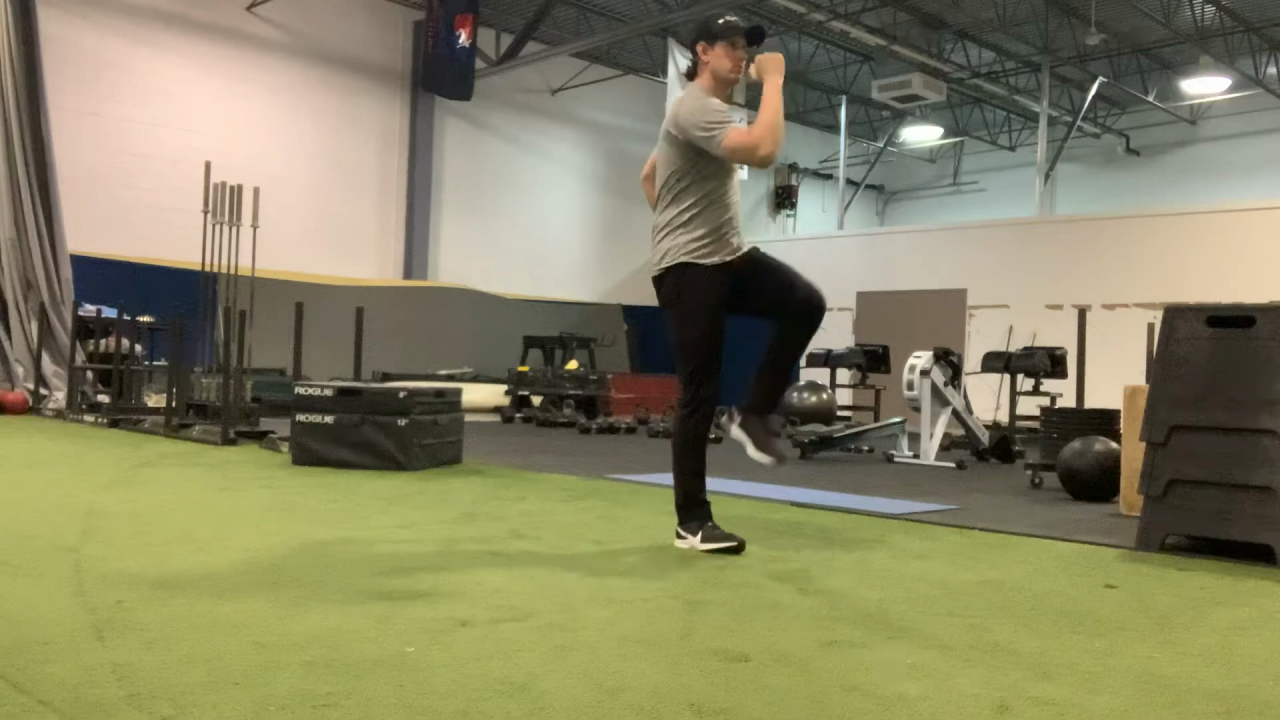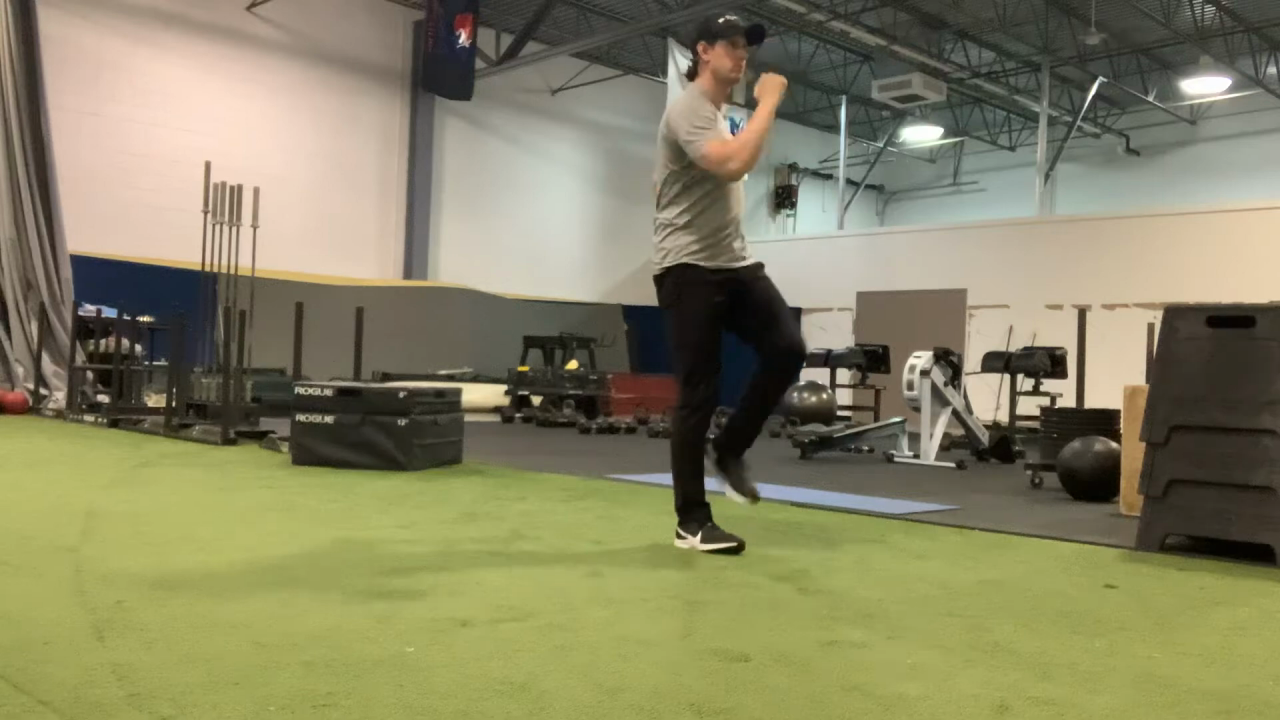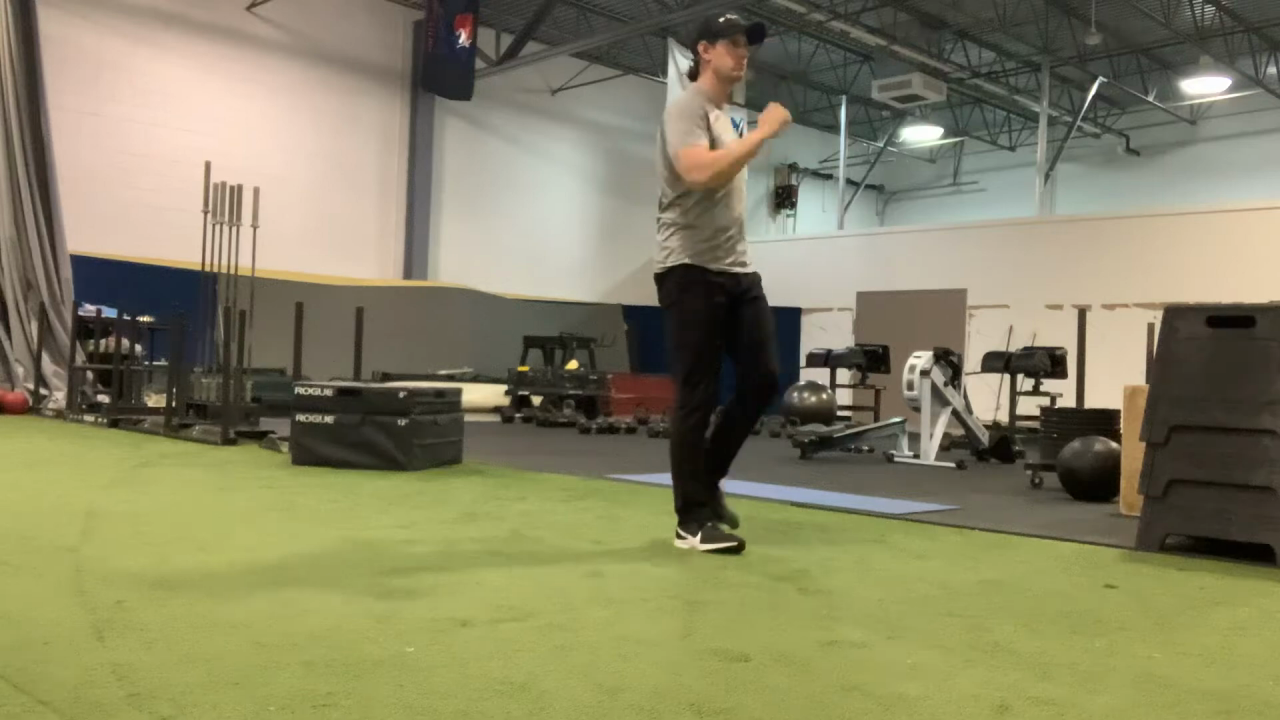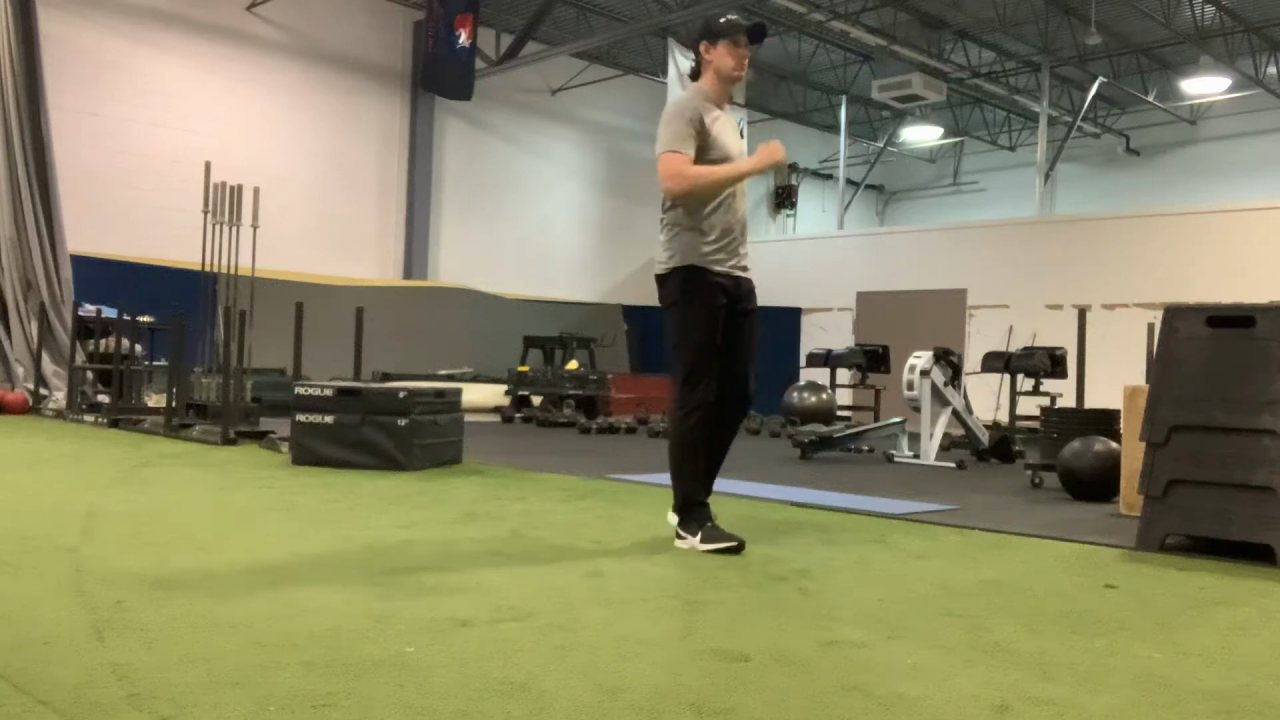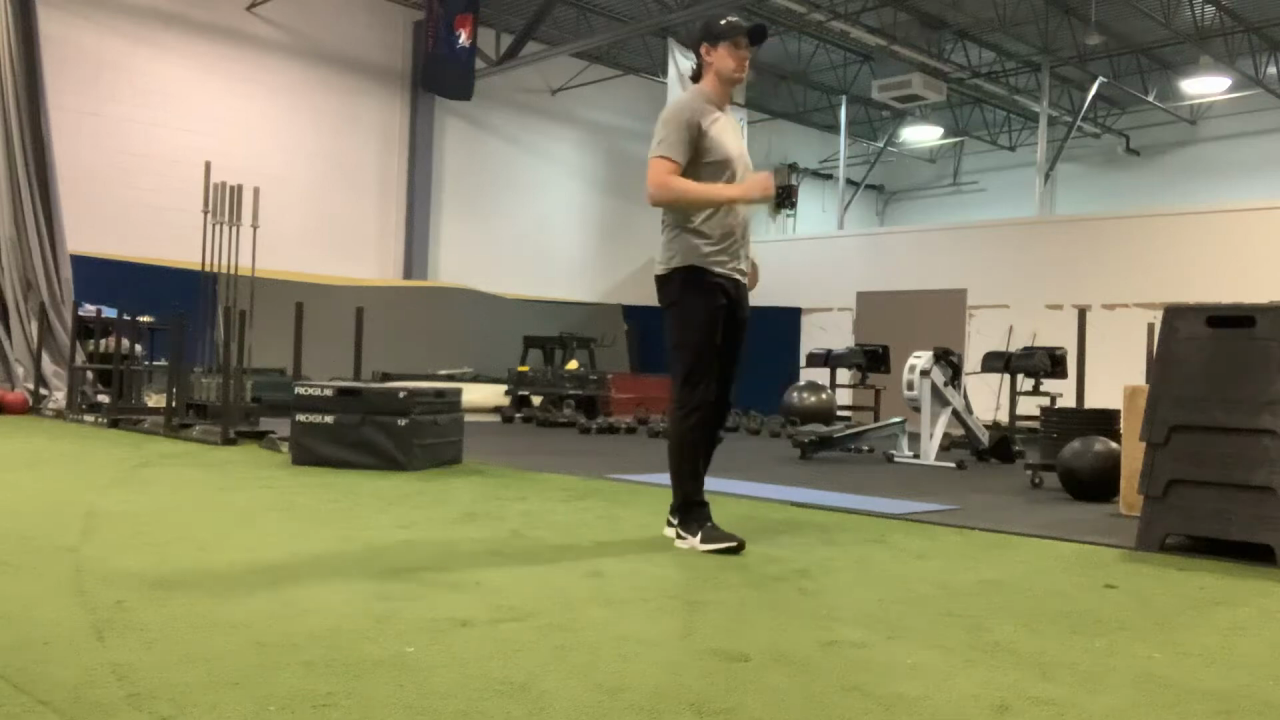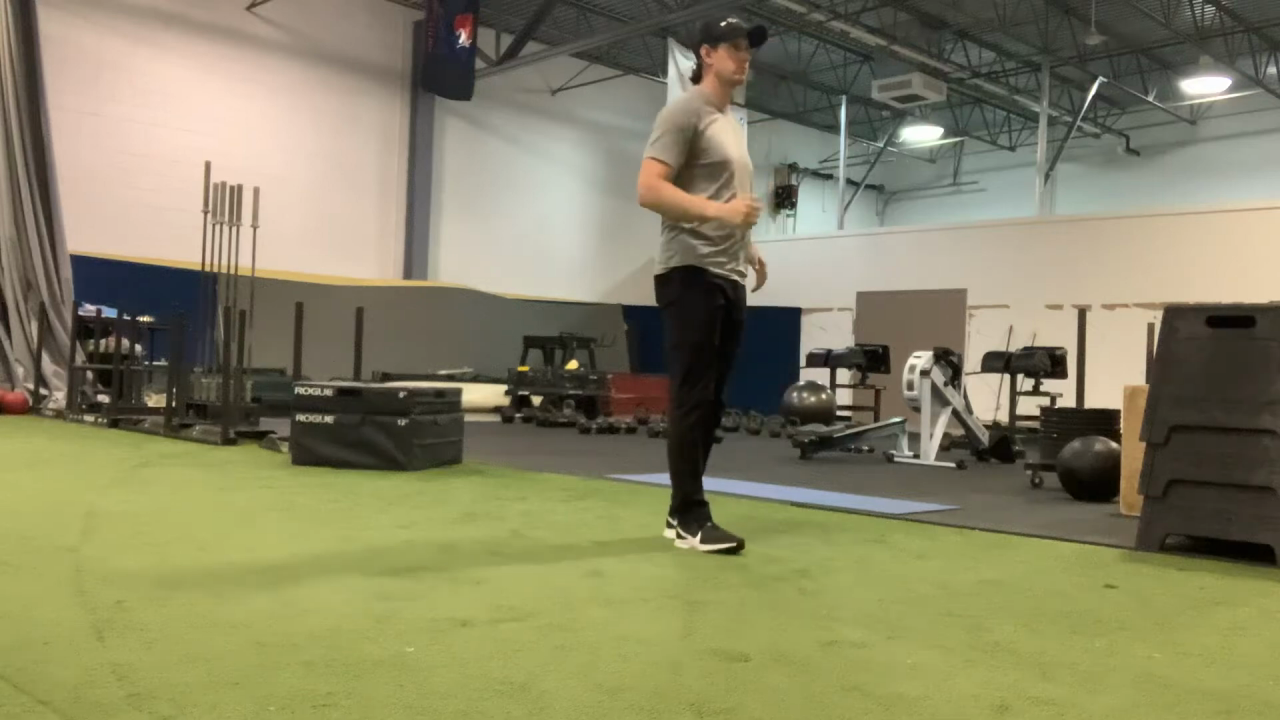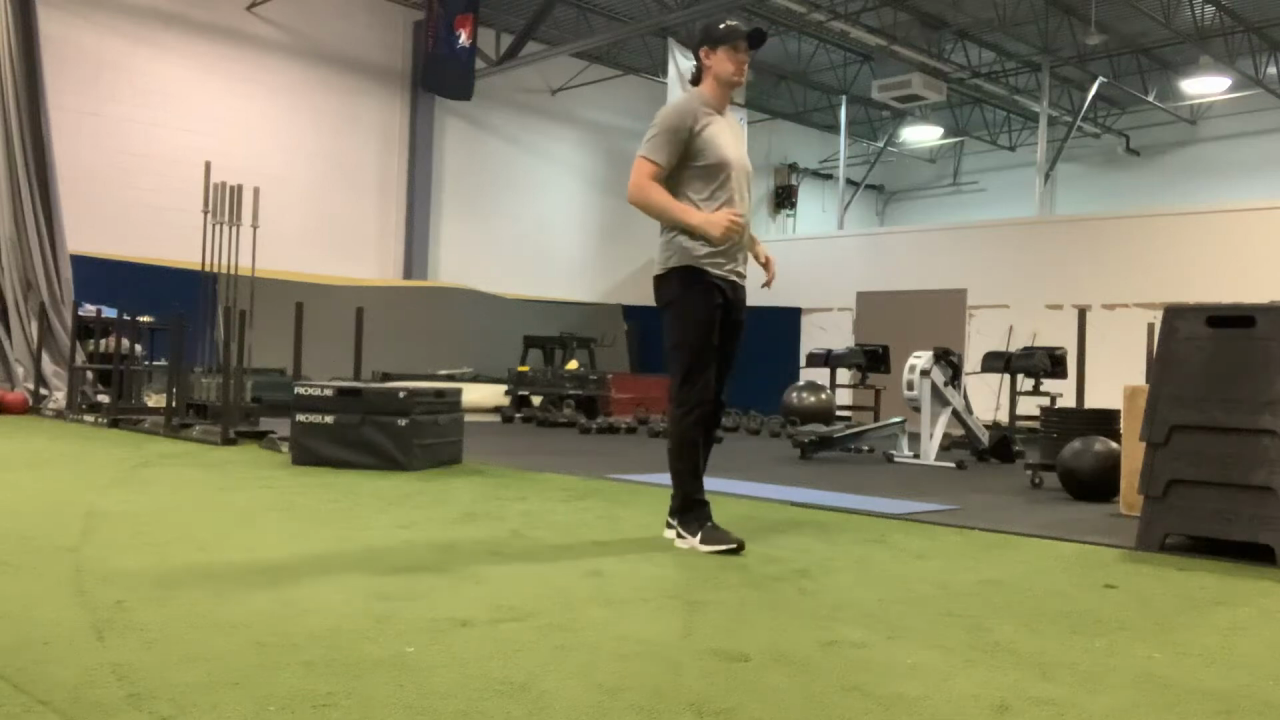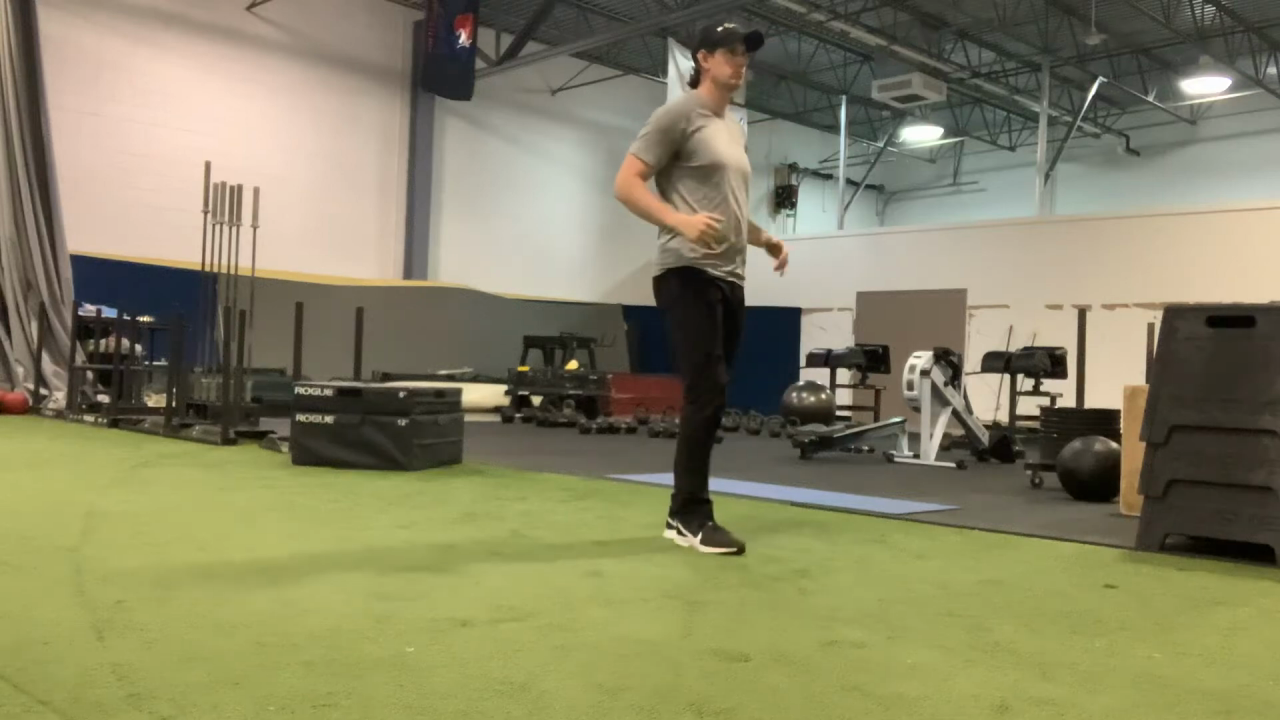
dt=0.1s
person 1, frame 1
left shoulder: (708, 112)
right shoulder: (695, 107)
left elbow: (648, 175)
right elbow: (763, 150)
right wrist: (773, 82)
left hip: (728, 258)
right hip: (687, 269)
left knee: (805, 304)
right knee: (699, 395)
left ankle: (754, 415)
right ankle: (692, 521)
person 1, frame 2
left shoulder: (713, 114)
right shoulder: (690, 109)
right elbow: (732, 164)
right wrist: (769, 102)
left hip: (731, 263)
right hip: (689, 270)
left knee: (788, 348)
right knee: (698, 396)
left ankle: (727, 452)
right ankle: (691, 521)
person 1, frame 3
left shoulder: (719, 116)
right shoulder: (688, 108)
right elbow: (698, 176)
right wrist: (761, 133)
left hip: (736, 271)
right hip: (691, 272)
left knee: (764, 381)
right knee: (697, 396)
left ankle: (707, 492)
right ankle: (692, 519)
person 1, frame 4
left shoulder: (726, 120)
right shoulder: (686, 109)
right elbow: (676, 183)
right wrist: (751, 164)
left hip: (734, 274)
right hip: (692, 274)
left knee: (737, 396)
right knee: (697, 397)
left ankle: (692, 501)
right ankle: (691, 519)
person 1, frame 5
left shoulder: (728, 122)
right shoulder: (686, 111)
right elbow: (660, 187)
left wrist: (745, 252)
right wrist: (738, 190)
left hip: (730, 277)
right hip: (692, 274)
left knee: (719, 400)
right knee: (694, 398)
left ankle: (683, 509)
right ankle: (691, 519)
person 1, frame 6
left shoulder: (731, 125)
right shoulder: (684, 113)
right elbow: (649, 190)
left wrist: (748, 247)
right wrist: (719, 209)
left hip: (728, 278)
right hip: (690, 274)
left knee: (712, 400)
right knee: (692, 398)
left ankle: (683, 508)
right ankle: (690, 517)
person 1, frame 7
left shoulder: (733, 129)
right shoulder: (683, 115)
right elbow: (640, 187)
left wrist: (755, 246)
right wrist: (698, 222)
left hip: (729, 279)
right hip: (690, 274)
left knee: (711, 398)
right knee: (693, 396)
left ankle: (683, 512)
right ankle: (692, 517)
person 1, frame 8
left shoulder: (735, 131)
right shoulder: (677, 116)
right elbow: (626, 184)
left wrist: (765, 239)
right wrist: (680, 222)
left hip: (728, 279)
right hip: (688, 274)
left knee: (712, 396)
right knee: (706, 391)
left ankle: (682, 511)
right ankle: (694, 515)
